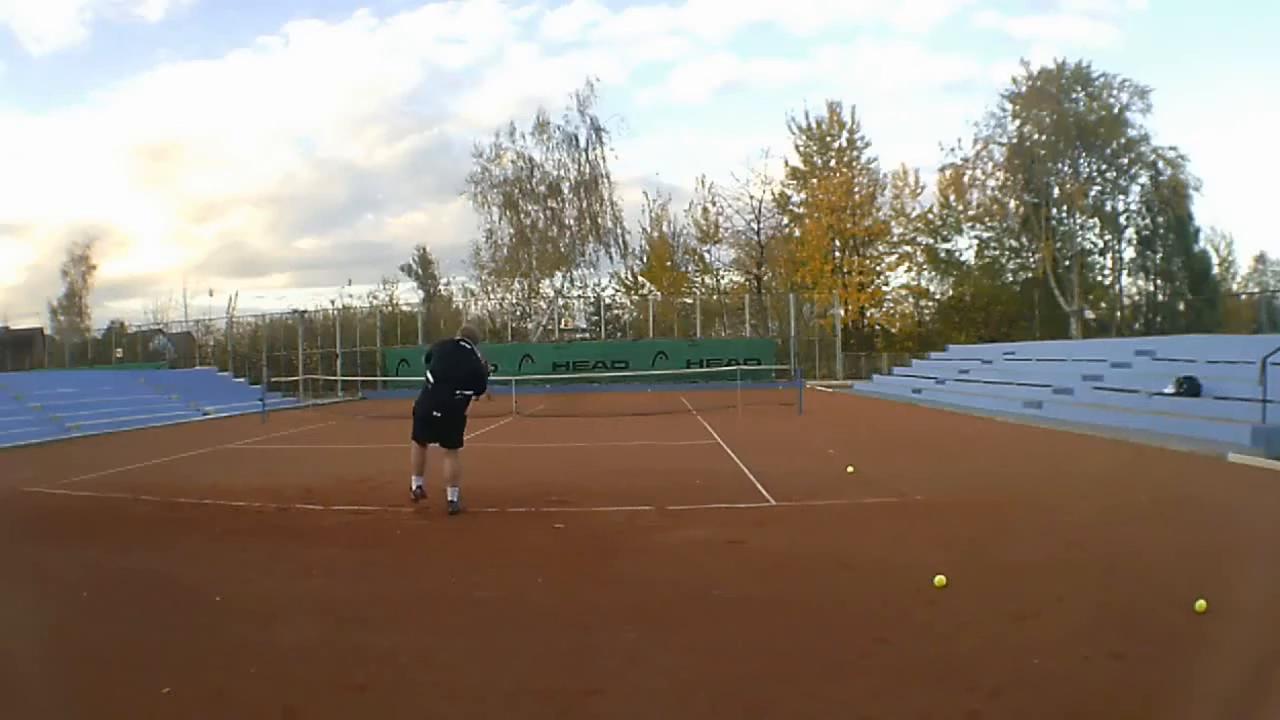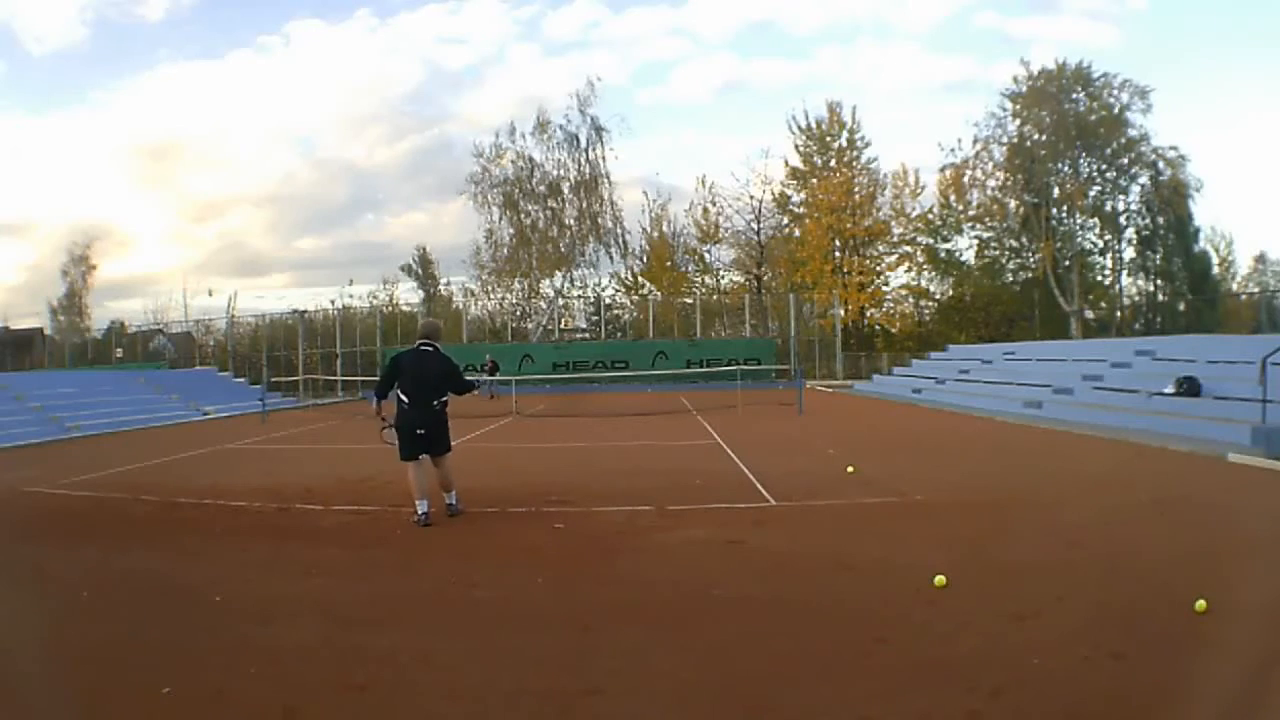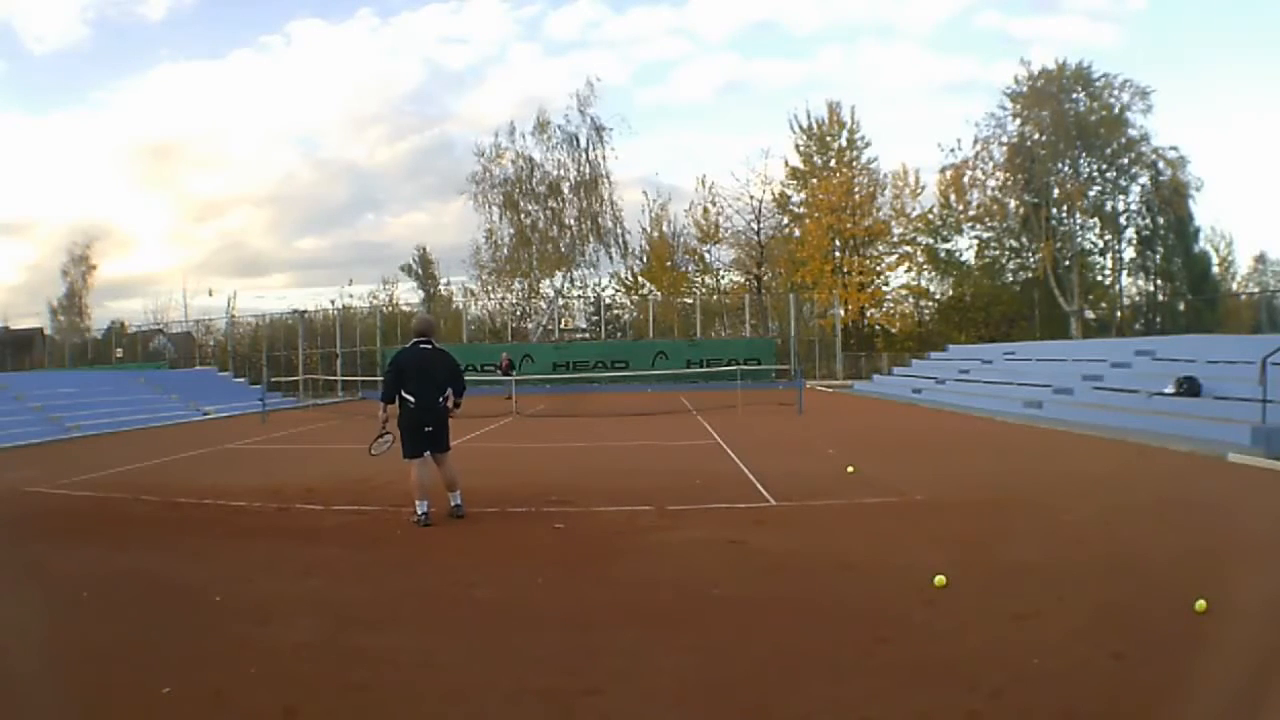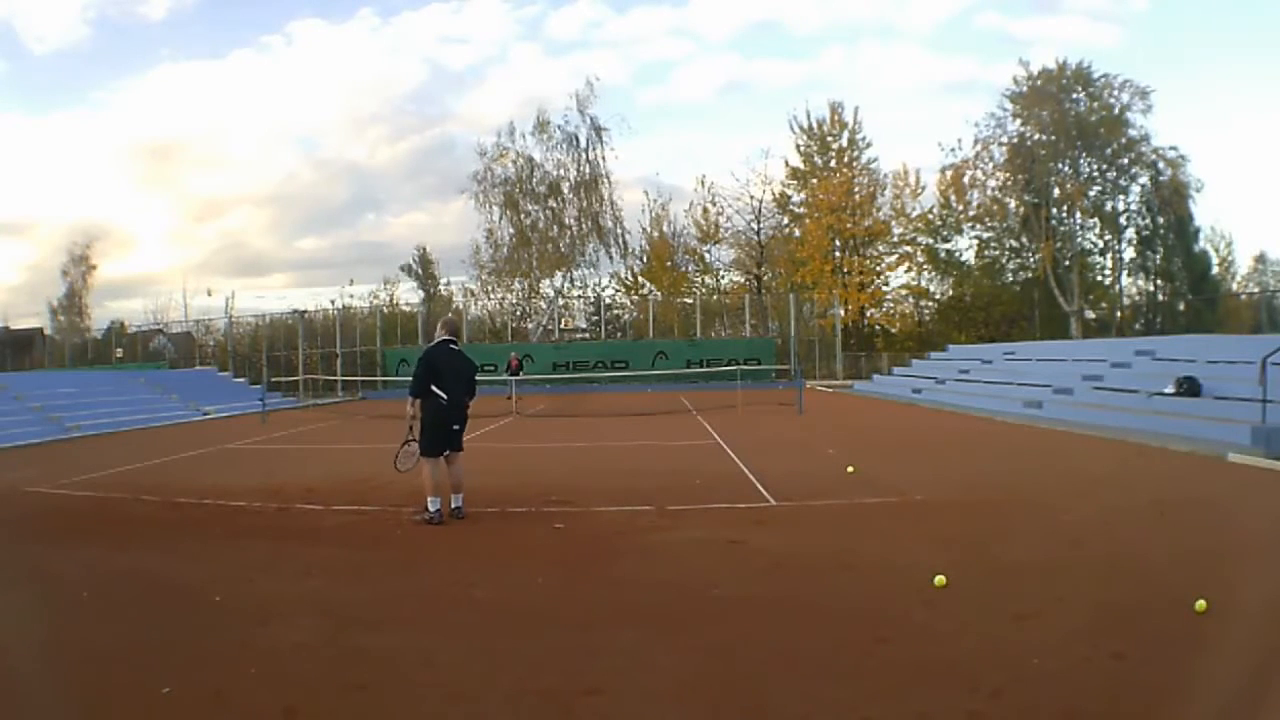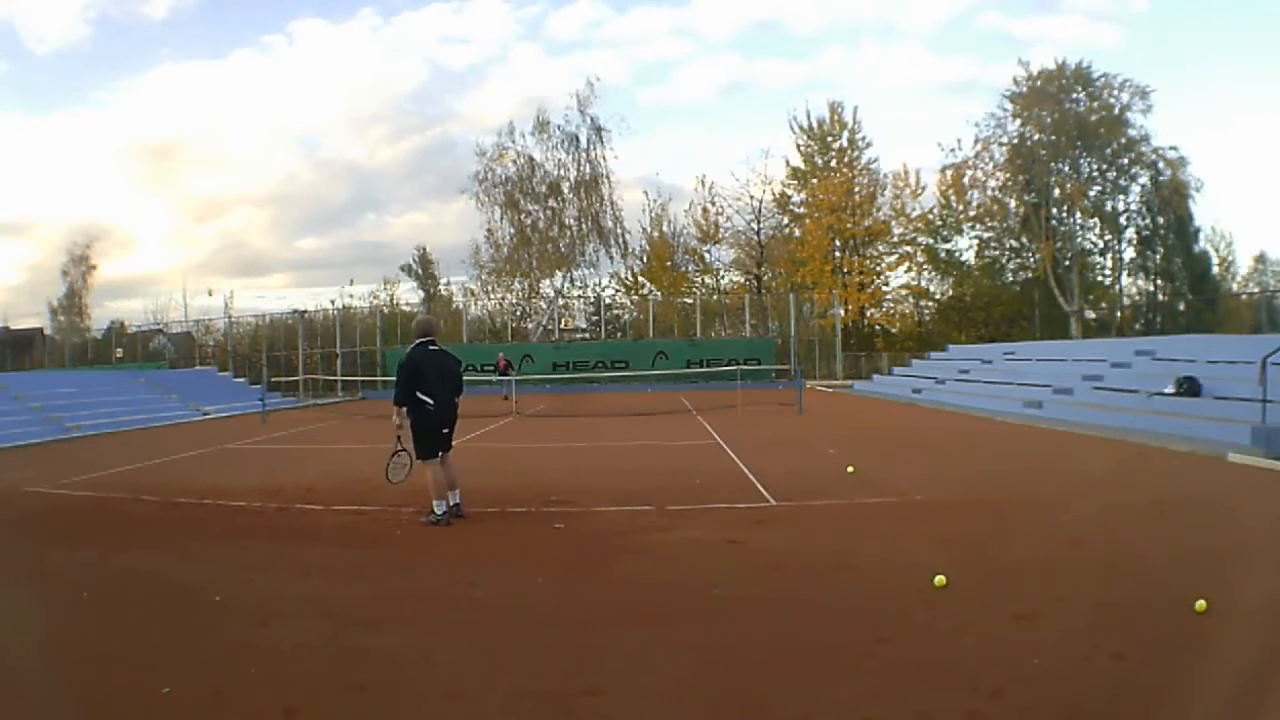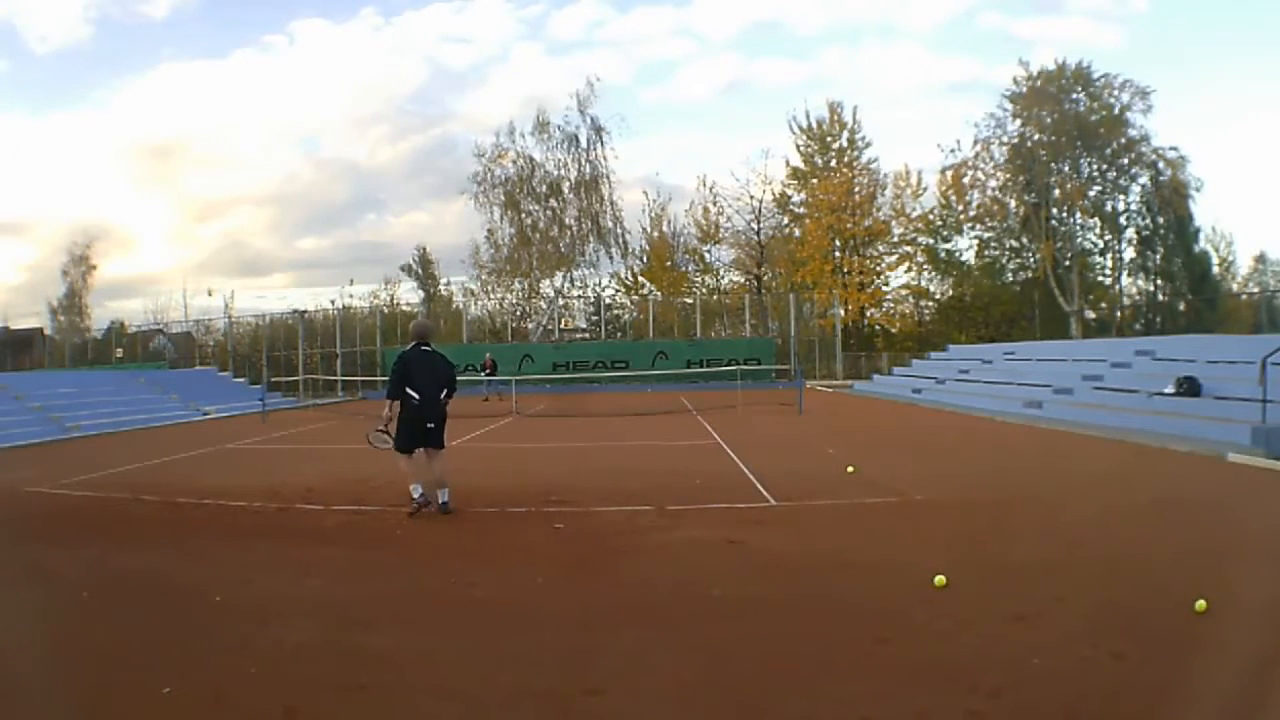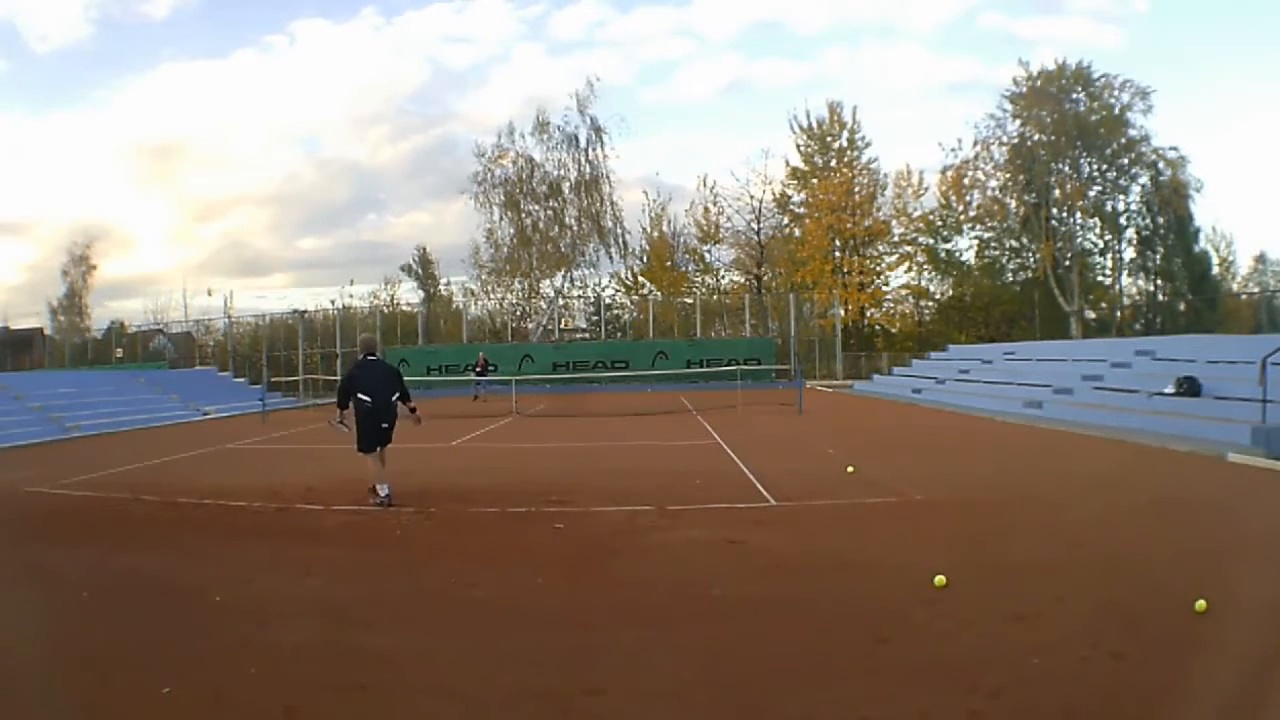
dt=0.7s
person 1, frame 1
left shoulder: (443, 347)
right shoulder: (476, 363)
left elbow: (428, 357)
right elbow: (479, 389)
right wrist: (484, 370)
left hip: (427, 405)
right hip: (453, 411)
left knee: (419, 444)
right knee: (451, 453)
left ankle: (417, 486)
right ankle: (453, 500)
person 1, frame 2
left shoulder: (402, 358)
right shoulder: (445, 362)
left elbow: (384, 382)
right elbow: (459, 386)
left wrist: (378, 403)
right wrist: (475, 384)
left hip: (407, 420)
right hip: (435, 419)
left knee: (414, 464)
right knee: (441, 461)
left ankle: (422, 512)
right ankle: (451, 503)
person 1, frame 3
left shoulder: (402, 357)
right shoulder: (445, 357)
left elbow: (390, 385)
right elbow: (458, 385)
left wrist: (384, 410)
right wrist: (455, 404)
left hip: (412, 417)
right hip: (438, 416)
left knee: (417, 463)
right knee: (444, 460)
left ankle: (422, 512)
right ankle: (456, 504)
person 1, frame 4
left shoulder: (432, 352)
right shoulder: (466, 360)
left elbow: (419, 381)
right elbow: (470, 391)
left wrist: (411, 405)
left hip: (435, 414)
right hip: (458, 414)
left knee: (430, 460)
right knee: (453, 460)
left ankle: (434, 510)
right ankle: (457, 507)
person 1, frame 5
left shoulder: (412, 358)
right shoulder: (449, 358)
left elbow: (403, 389)
right elbow: (458, 387)
left wrist: (397, 414)
left hip: (424, 417)
right hip: (447, 414)
left knee: (430, 463)
right knee: (445, 458)
left ankle: (440, 512)
right ankle: (456, 504)
person 1, frame 6
left shoulder: (405, 357)
right shoulder: (441, 360)
left elbow: (394, 385)
right elbow: (451, 386)
left wrist: (388, 408)
right wrist: (442, 403)
left hip: (412, 413)
right hip: (436, 413)
left knee: (405, 454)
right knee: (435, 455)
left ankle: (419, 496)
right ankle: (443, 500)
person 1, frame 7
left shoulder: (355, 370)
right shoulder: (390, 369)
left elbow: (344, 393)
right elbow: (403, 391)
left wrist: (341, 412)
right wrist: (413, 410)
left hip: (367, 415)
right hip: (389, 414)
left knee: (370, 454)
right knee: (380, 449)
left ankle: (384, 495)
right ankle: (377, 485)
